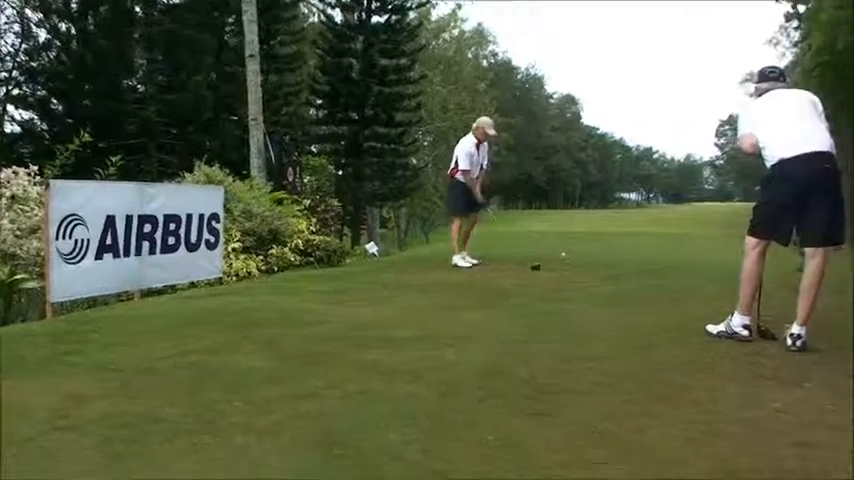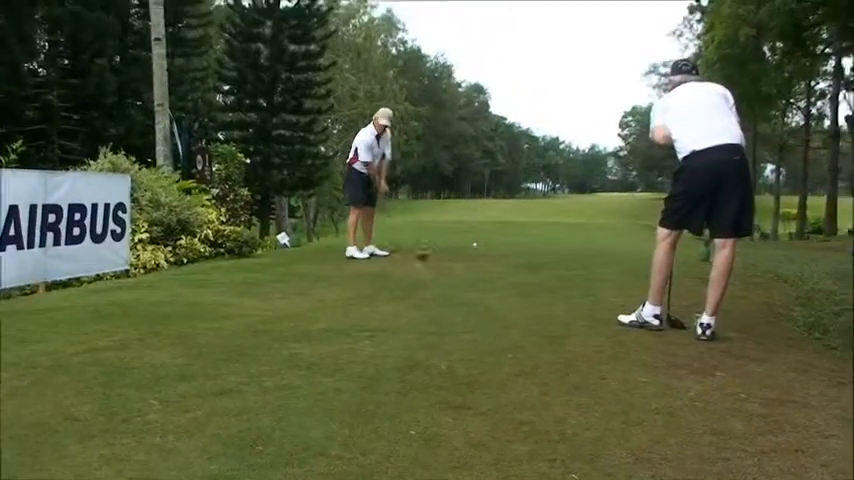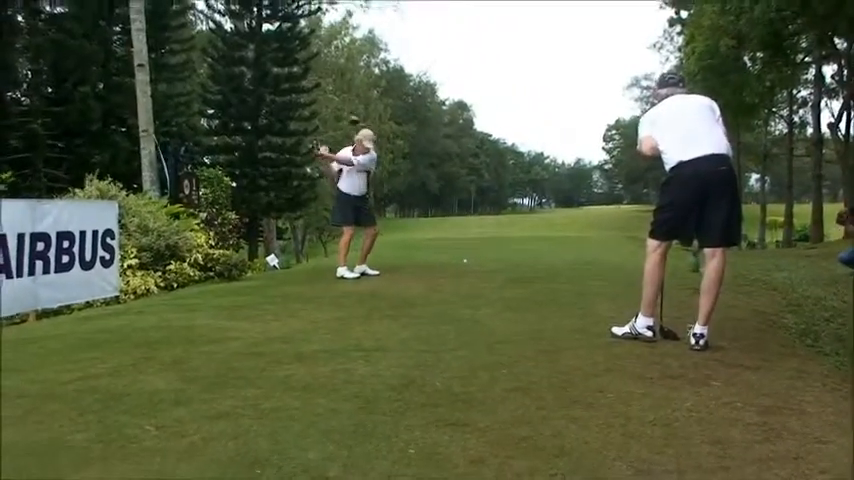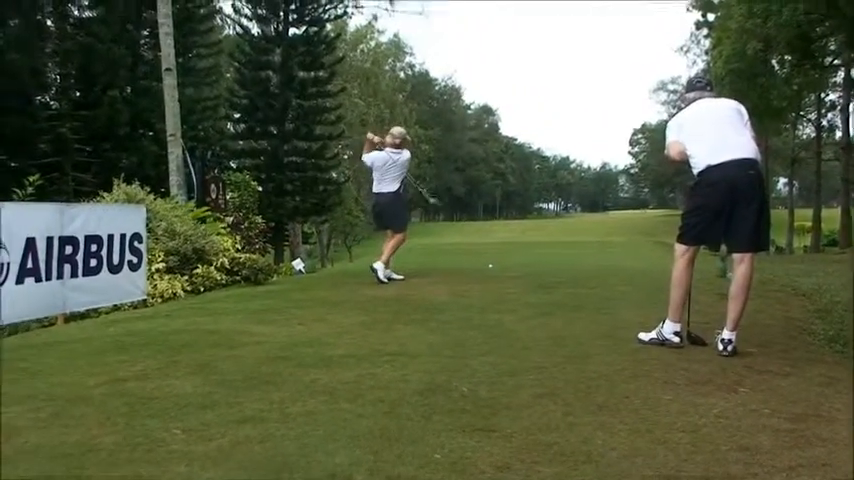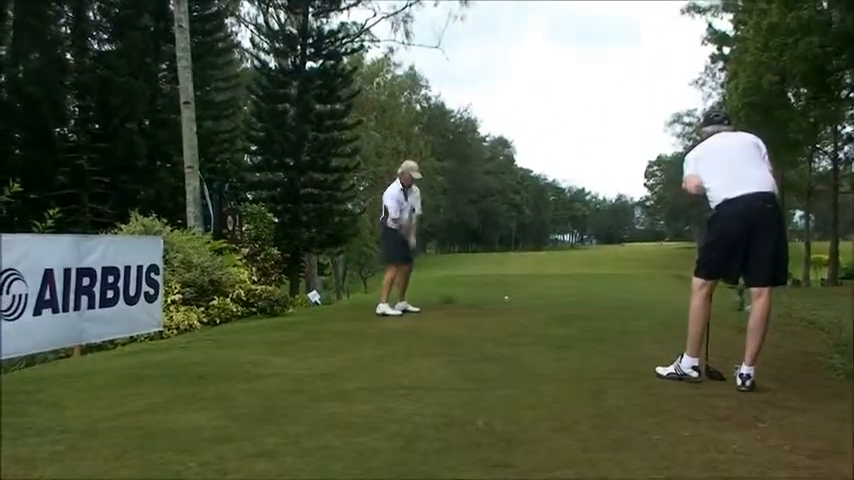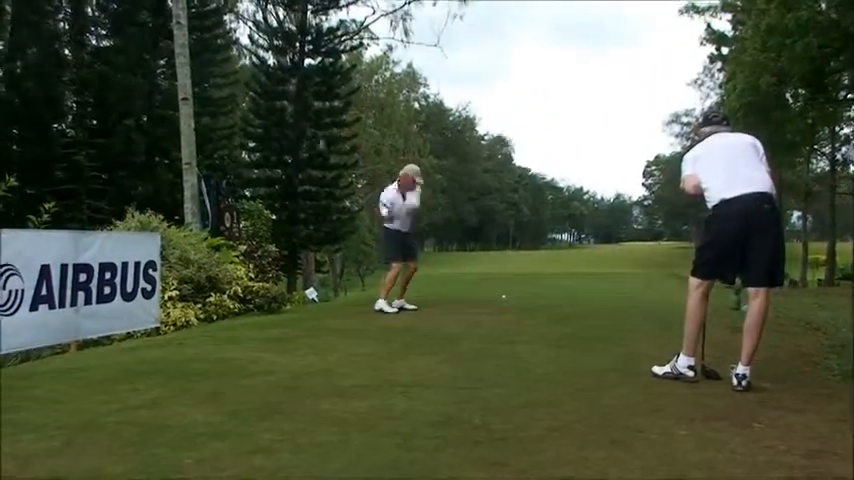
dt=0.7s
person 1, frame 1
left shoulder: (753, 107)
right shoulder: (808, 96)
left elbow: (748, 145)
right elbow: (826, 134)
left hip: (786, 169)
right hip: (824, 164)
left knee: (755, 244)
right knee: (817, 252)
left ankle: (741, 322)
right ankle: (797, 332)
person 1, frame 2
left shoulder: (665, 101)
right shoulder: (720, 90)
left elbow: (660, 137)
right elbow: (737, 127)
left hip: (697, 161)
right hip: (734, 157)
left knee: (667, 234)
right knee: (726, 242)
left ankle: (652, 312)
right ankle: (707, 322)
person 1, frame 3
left shoulder: (652, 114)
right shoulder: (706, 102)
left elbow: (648, 148)
right elbow: (724, 139)
left hip: (684, 172)
right hip: (721, 167)
left knee: (656, 245)
right knee: (716, 251)
left ankle: (644, 323)
right ankle: (700, 331)
person 1, frame 4
left shoulder: (679, 119)
right shoulder: (734, 106)
left elbow: (676, 153)
right elbow: (753, 143)
left hip: (713, 176)
right hip: (749, 173)
left knee: (684, 250)
right knee: (744, 257)
left ankle: (671, 330)
right ankle: (728, 337)
person 1, frame 5
left shoulder: (696, 152)
right shoulder: (752, 139)
left elbow: (694, 186)
right elbow: (771, 176)
left hip: (729, 210)
right hip: (766, 206)
left knee: (702, 284)
right knee: (762, 291)
left ankle: (689, 363)
right ankle: (747, 372)
person 1, frame 6
left shoulder: (694, 152)
right shoulder: (750, 140)
left elbow: (691, 186)
right elbow: (768, 177)
left hip: (727, 210)
right hip: (764, 206)
left knee: (698, 284)
right knee: (759, 291)
left ankle: (685, 362)
right ankle: (742, 371)
person 2, frame 1
left shoulder: (484, 145)
right shoulder: (465, 145)
left elbow: (483, 168)
right elbow: (465, 174)
left wrist: (478, 188)
right wrist: (476, 193)
left hip: (471, 185)
right hip: (458, 184)
left knee: (472, 219)
right knee: (459, 220)
left ankle: (463, 252)
right ankle: (457, 256)
person 2, frame 2
left shoulder: (386, 135)
right shoulder: (364, 137)
left elbow: (386, 158)
right elbow: (367, 164)
left wrist: (384, 181)
right wrist: (378, 183)
left hip: (371, 177)
right hip: (356, 174)
left knee: (369, 211)
right knee: (356, 210)
left ankle: (369, 246)
right ankle: (351, 248)
person 2, frame 3
left shoulder: (371, 156)
right shoulder: (344, 152)
left elbow: (350, 162)
right elbow: (334, 172)
left wrist: (329, 156)
right wrist: (326, 158)
left hip: (361, 198)
right hip: (344, 197)
left knee: (372, 231)
right knee: (349, 232)
left ankle: (361, 266)
right ankle: (342, 268)
person 2, frame 4
left shoulder: (376, 156)
right shoulder: (406, 156)
left elbow: (365, 158)
left wrist: (369, 141)
right wrist: (380, 141)
left hip: (378, 199)
right hip: (394, 199)
left knee: (390, 234)
right knee: (400, 235)
left ankle: (386, 270)
right ankle: (380, 264)
person 2, frame 5
left shoulder: (415, 191)
right shoulder: (392, 192)
left elbow: (415, 215)
right elbow: (394, 218)
left wrist: (412, 235)
right wrist: (408, 235)
left hip: (404, 234)
right hip: (391, 232)
left knee: (407, 268)
right knee: (393, 268)
left ankle: (401, 303)
right ankle: (383, 305)
person 2, frame 6
left shoulder: (415, 191)
right shoulder: (388, 193)
left elbow: (411, 208)
right elbow: (386, 217)
left wrist: (397, 211)
left hip: (405, 234)
right hip: (392, 234)
left knee: (412, 267)
right knee: (396, 267)
left ankle: (399, 300)
right ankle: (381, 302)
